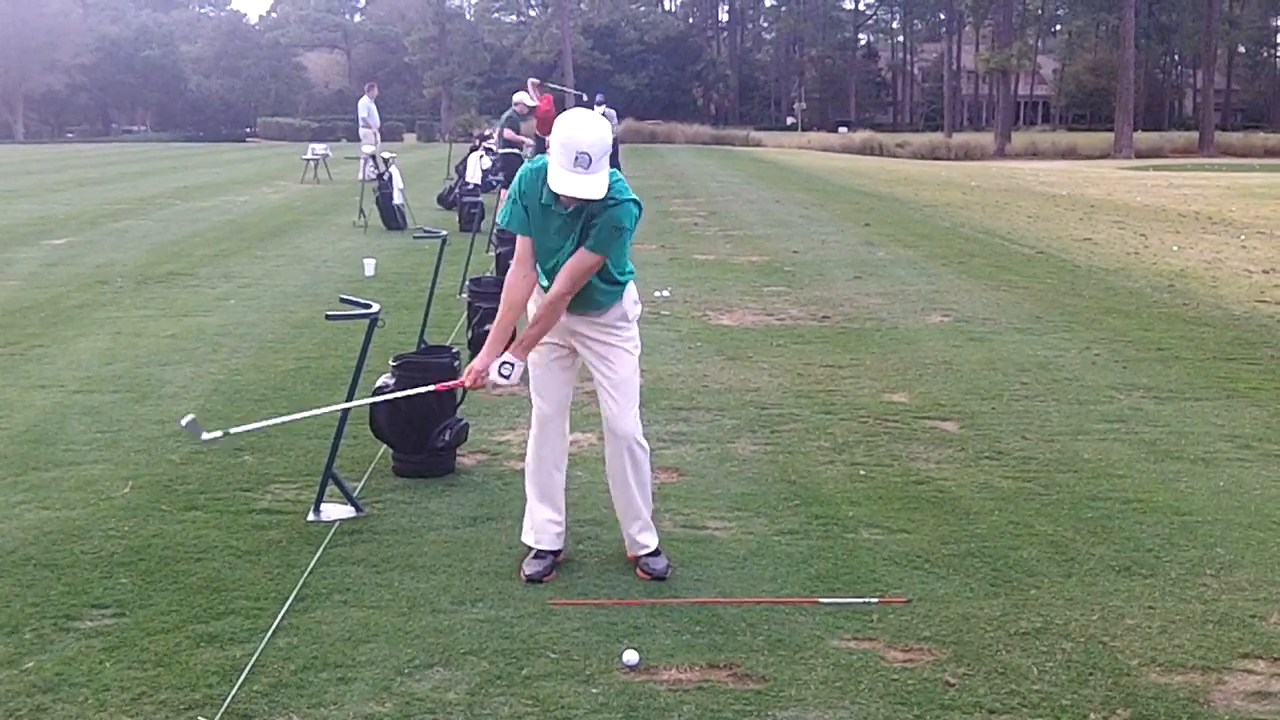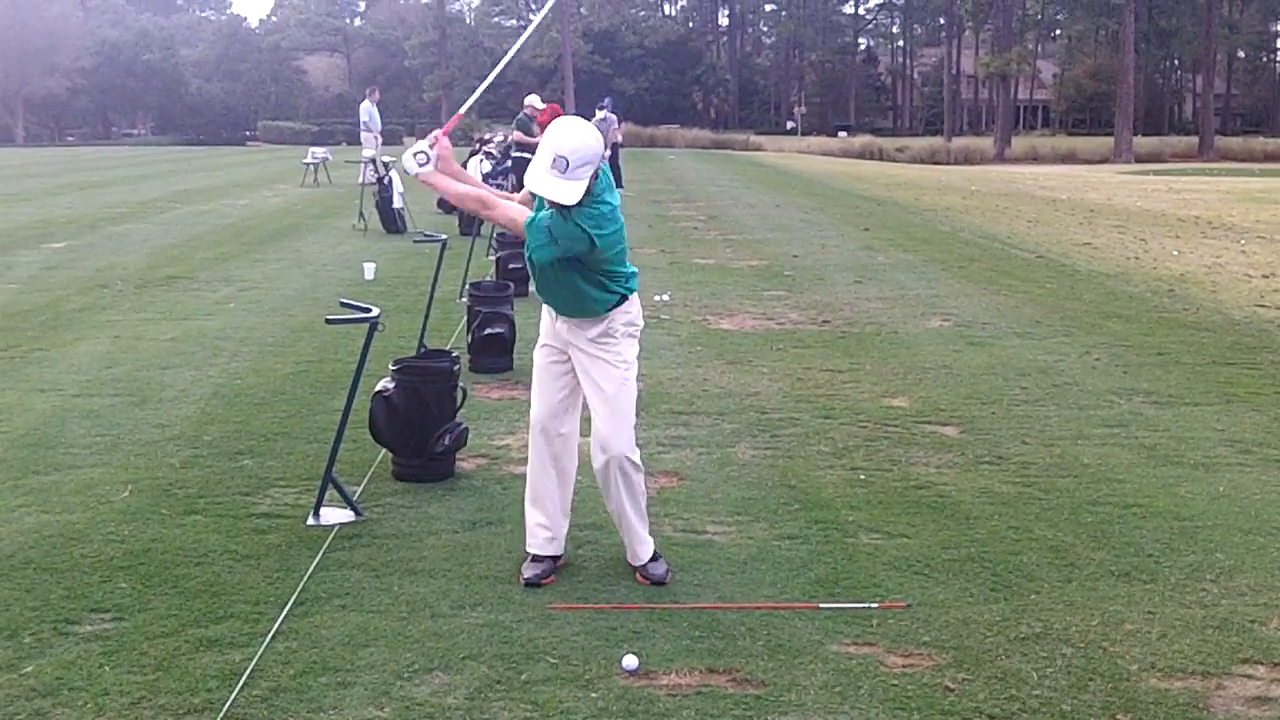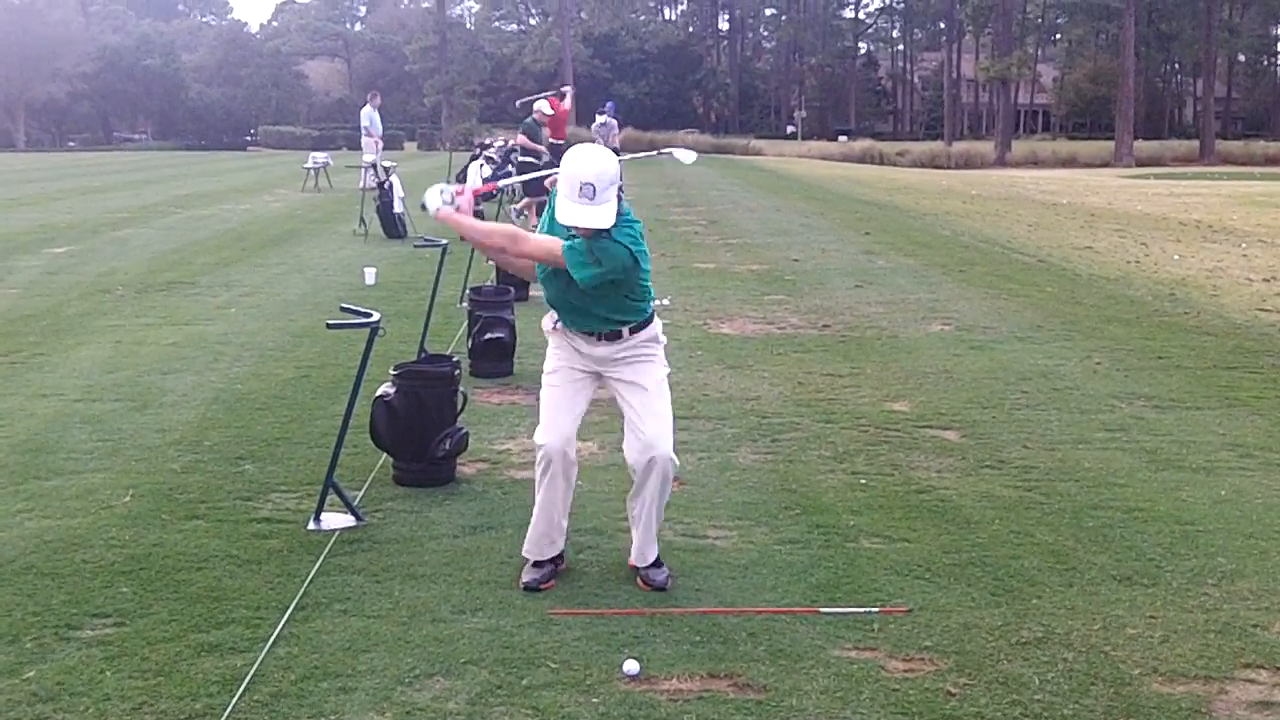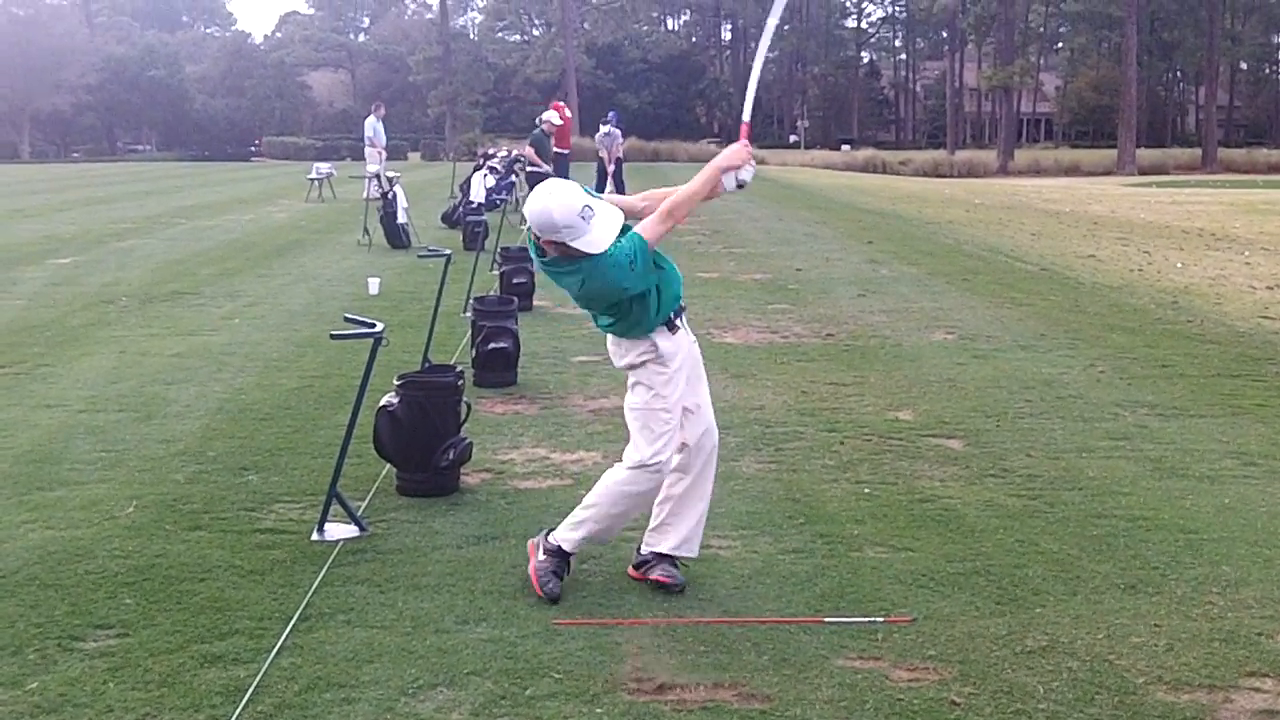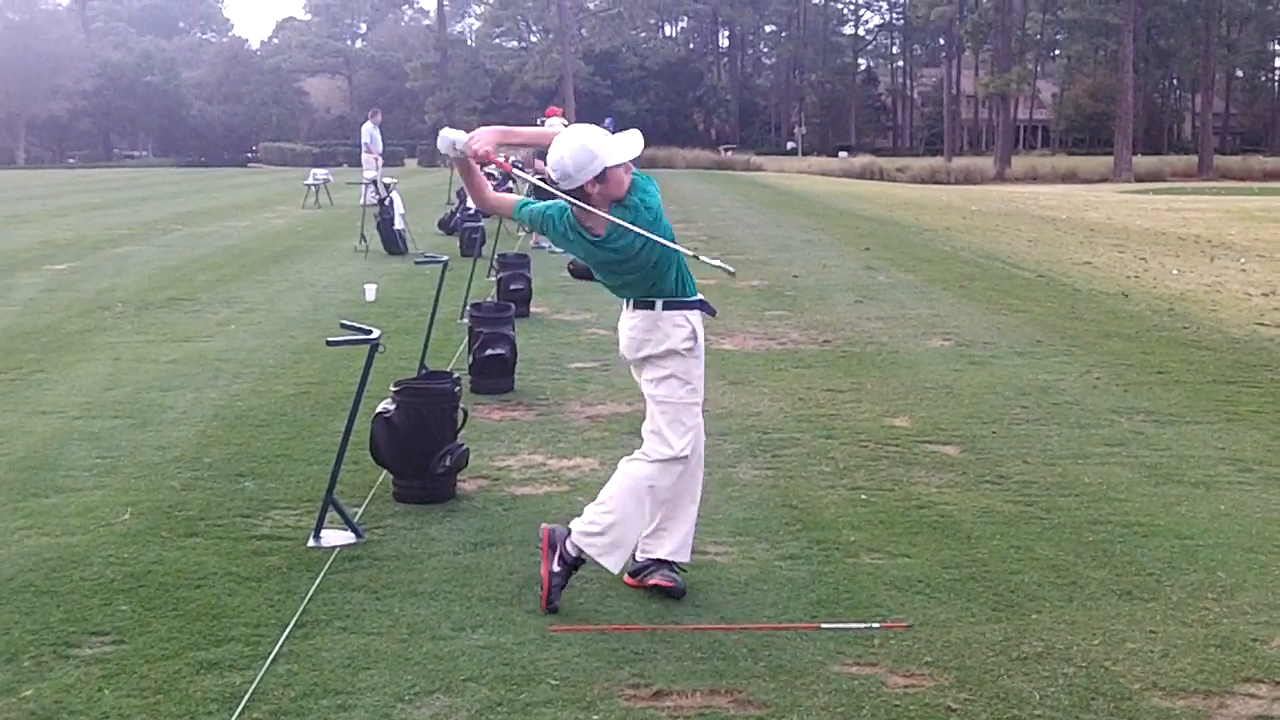
dt=0.3s
person 1, frame 1
left shoulder: (619, 206)
right shoulder: (530, 178)
left elbow: (567, 286)
right elbow: (522, 268)
left wrist: (518, 353)
right wrist: (492, 347)
left hip: (608, 313)
right hip: (543, 307)
left knee: (623, 428)
right knee: (547, 424)
left ankle: (643, 541)
right ankle: (545, 540)
person 1, frame 2
left shoulder: (584, 226)
right shoulder: (581, 169)
left elbow: (500, 212)
right elbow: (516, 200)
left wrist: (432, 177)
right wrist: (447, 162)
left hip: (604, 330)
right hip: (558, 320)
left knee: (612, 446)
right knee: (548, 429)
left ankle: (640, 550)
right ankle: (545, 547)
person 1, frame 3
left shoulder: (620, 245)
right shoulder: (573, 197)
left elbow: (527, 247)
right elbow: (532, 263)
left wrist: (456, 219)
left hip: (632, 344)
right hip: (571, 340)
left knee: (655, 453)
right knee: (553, 445)
left ankle: (645, 554)
right ankle: (545, 552)
person 1, frame 4
left shoulder: (565, 217)
left elbow: (626, 206)
right elbow: (660, 222)
left wrist: (714, 177)
right wrist: (720, 168)
left hip: (667, 331)
right hip: (650, 348)
left knee: (699, 443)
right knee: (649, 460)
left ankle: (658, 554)
right ankle: (556, 547)
person 1, frame 5
left shoulder: (557, 216)
right shoulder: (639, 199)
left elbow: (490, 201)
left wrist: (465, 160)
right wrist: (500, 136)
left hip: (648, 321)
right hip: (668, 325)
left knee: (684, 443)
right knee: (668, 447)
left ankle: (652, 556)
right ankle: (572, 546)
